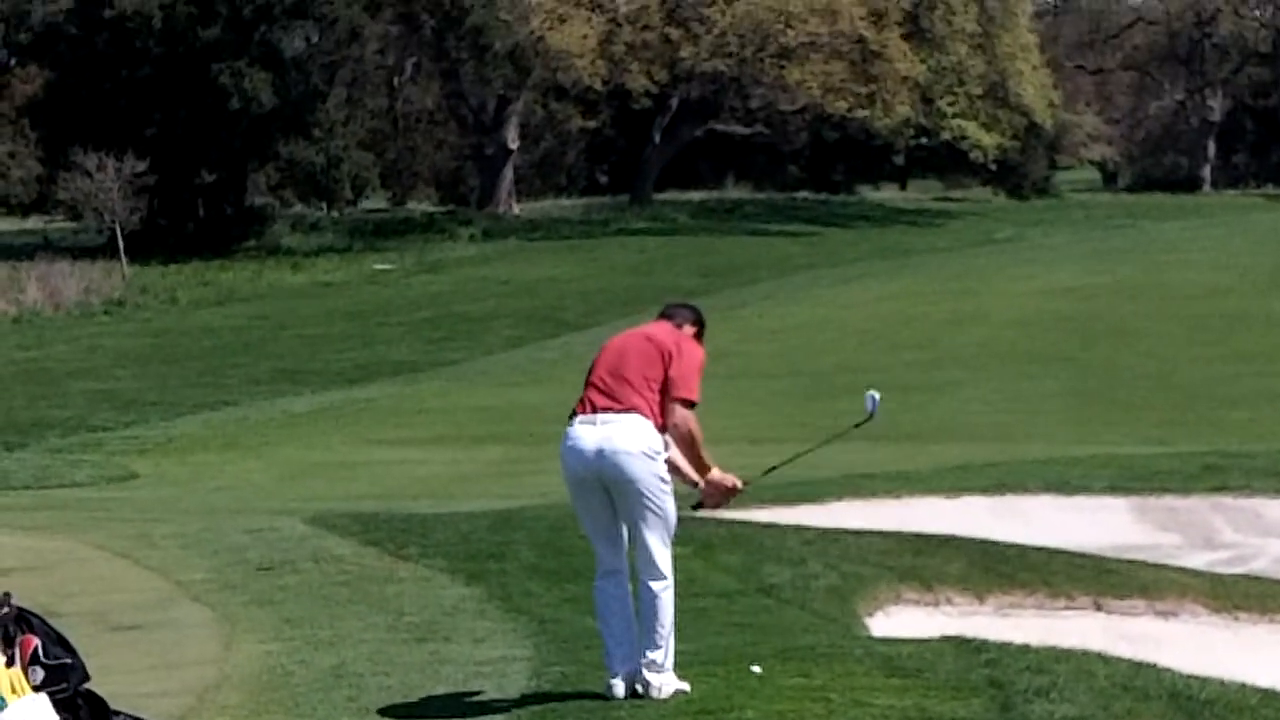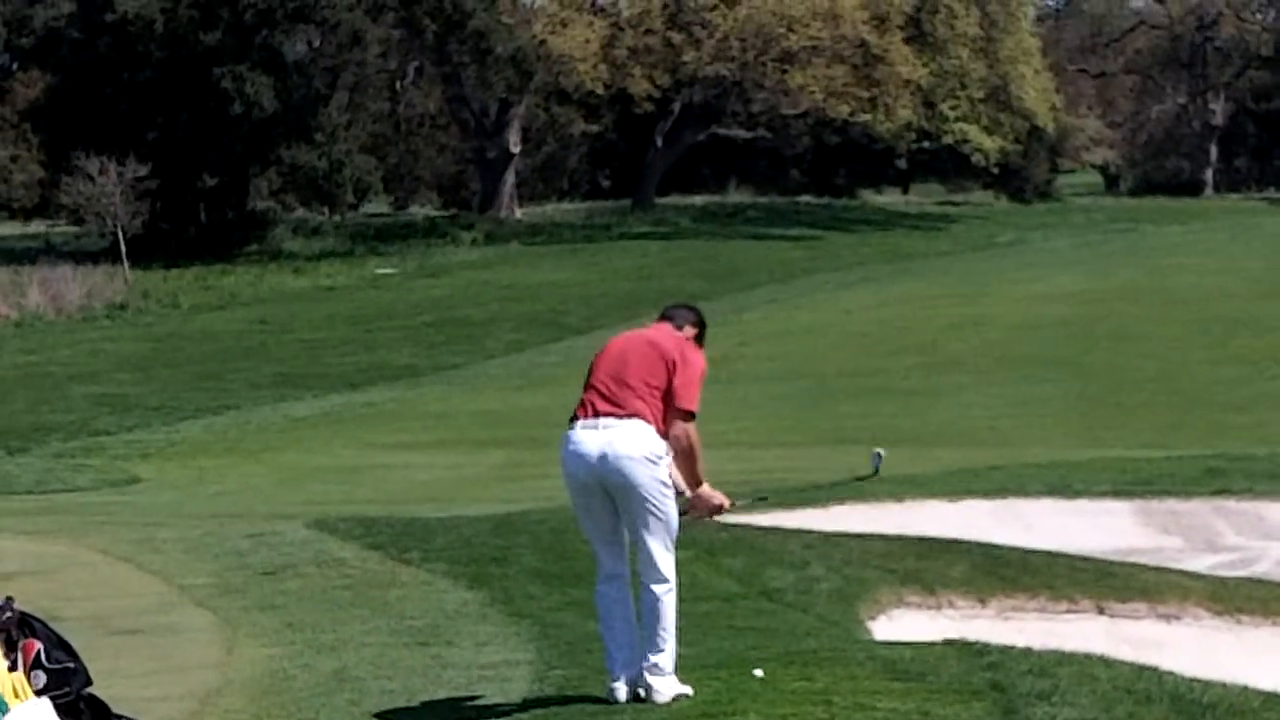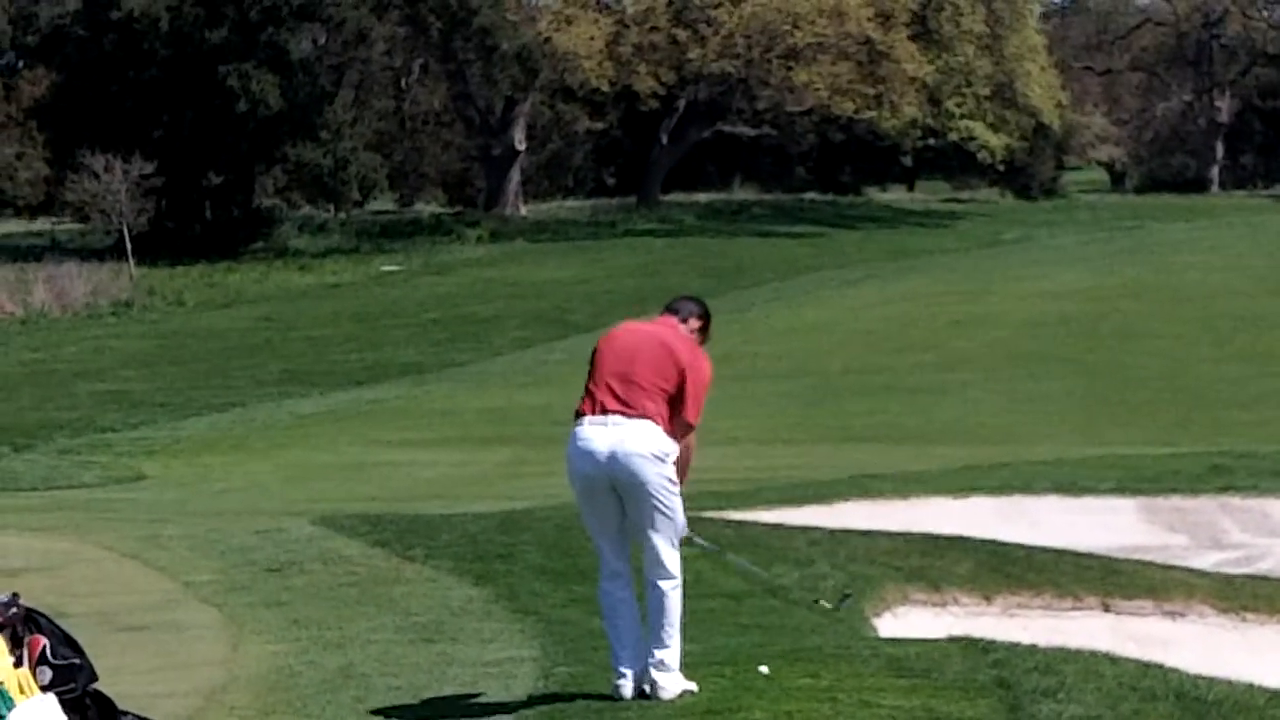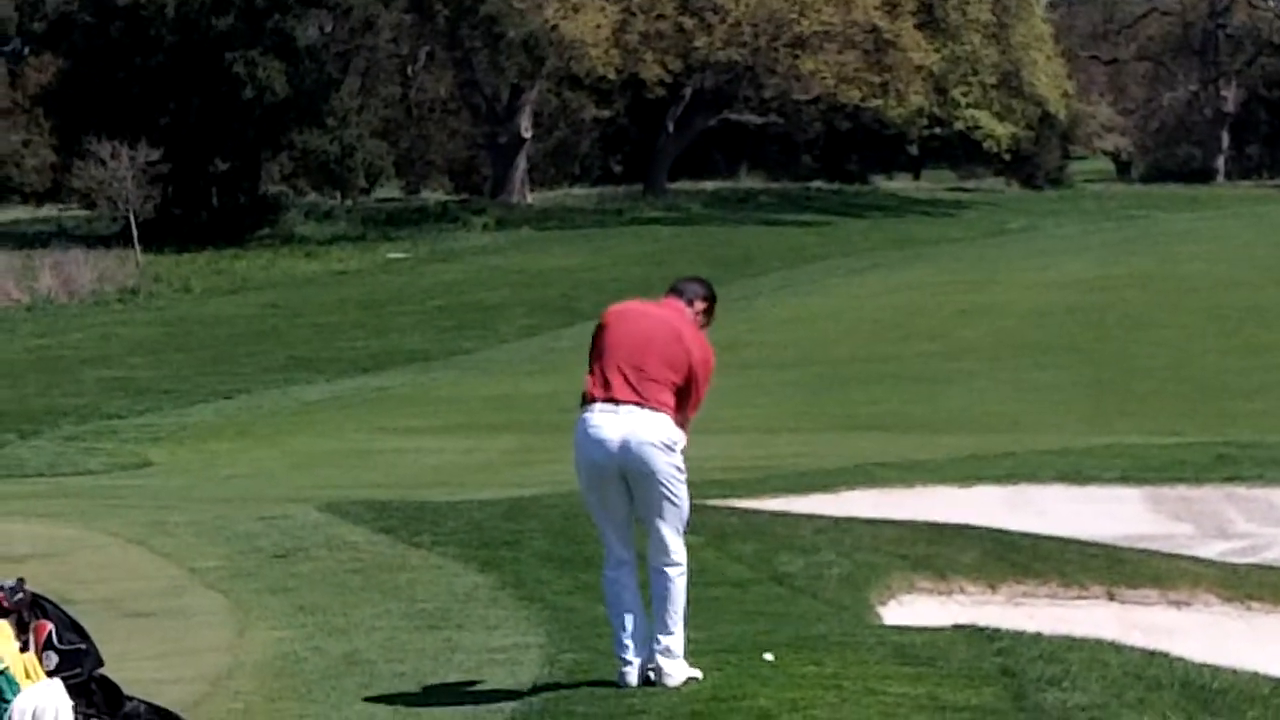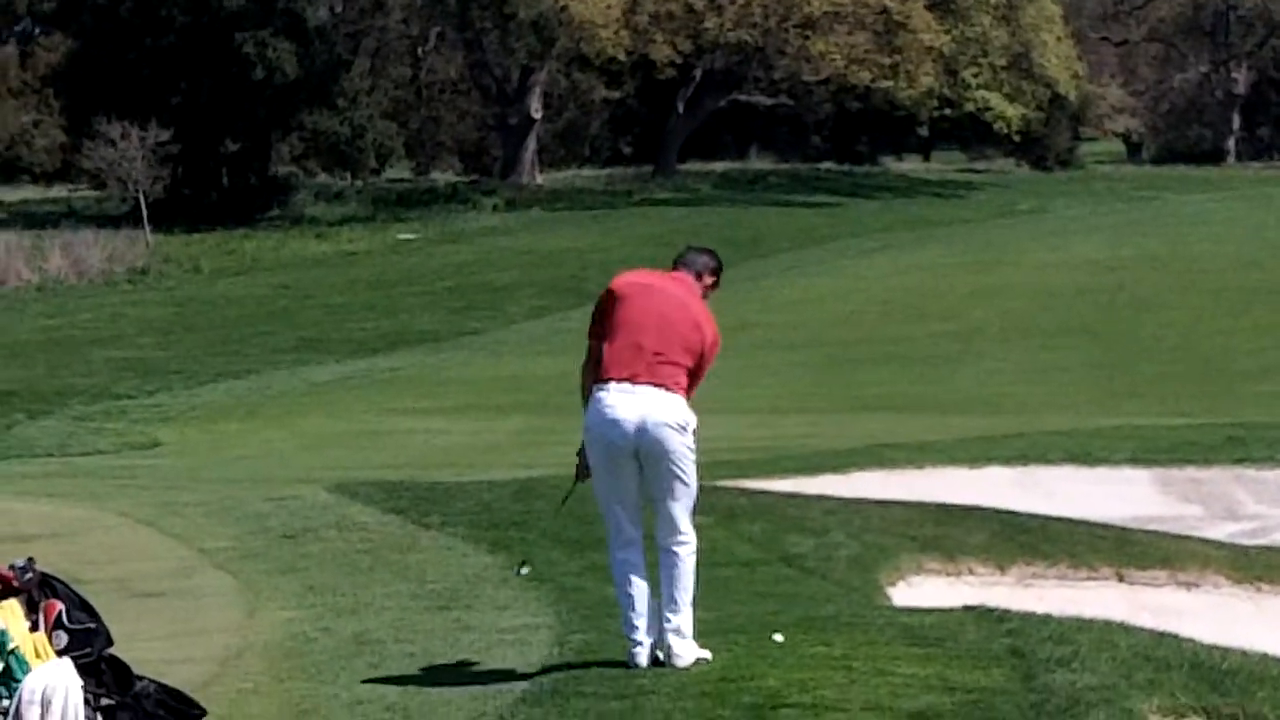
dt=0.1s
person 1, frame 1
left shoulder: (616, 343)
right shoulder: (684, 347)
right elbow: (679, 420)
left wrist: (699, 478)
right wrist: (708, 472)
left hip: (577, 440)
right hip: (629, 440)
left knee: (609, 568)
right knee: (655, 569)
left ankle: (621, 675)
right ankle: (656, 675)
person 1, frame 2
left shoulder: (616, 344)
right shoulder: (686, 352)
right elbow: (679, 432)
left wrist: (688, 490)
right wrist: (698, 487)
left hip: (579, 444)
right hip: (630, 444)
left knee: (611, 572)
right knee: (657, 572)
left ankle: (622, 679)
right ankle: (658, 678)
person 1, frame 3
left shoulder: (615, 335)
right shoulder: (693, 357)
right elbow: (683, 436)
right wrist: (677, 489)
left hip: (586, 441)
right hip: (642, 443)
left knee: (613, 570)
right knee: (664, 570)
left ankle: (627, 677)
right ankle: (663, 675)
person 1, frame 4
left shoulder: (616, 313)
right shoulder: (697, 345)
right wrist: (673, 474)
left hip: (594, 427)
right hip: (649, 432)
left knee: (617, 557)
right knee: (668, 557)
left ankle: (631, 664)
right ankle: (667, 662)
person 1, frame 5
left shoulder: (624, 283)
right shoulder: (707, 323)
left elbow: (593, 359)
left wrist: (589, 432)
left hip: (609, 406)
right hip: (665, 412)
left knee: (625, 539)
right knee: (678, 537)
left ankle: (641, 645)
right ankle: (679, 643)
